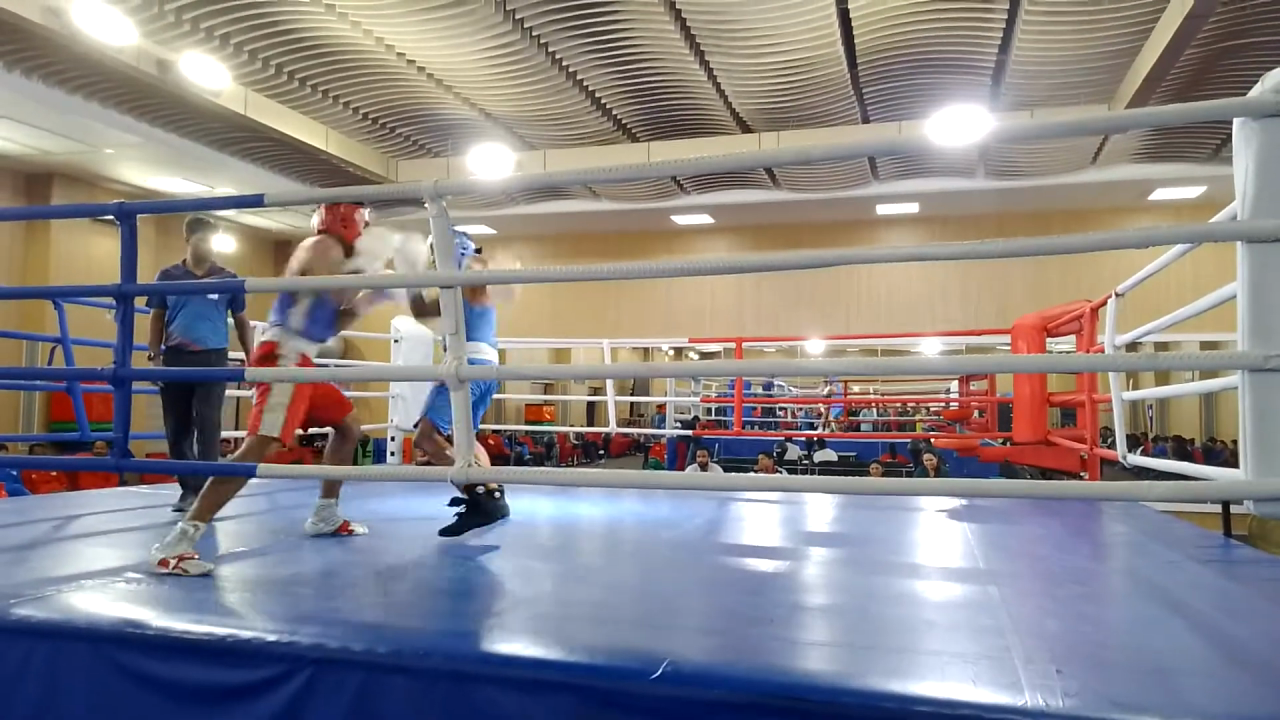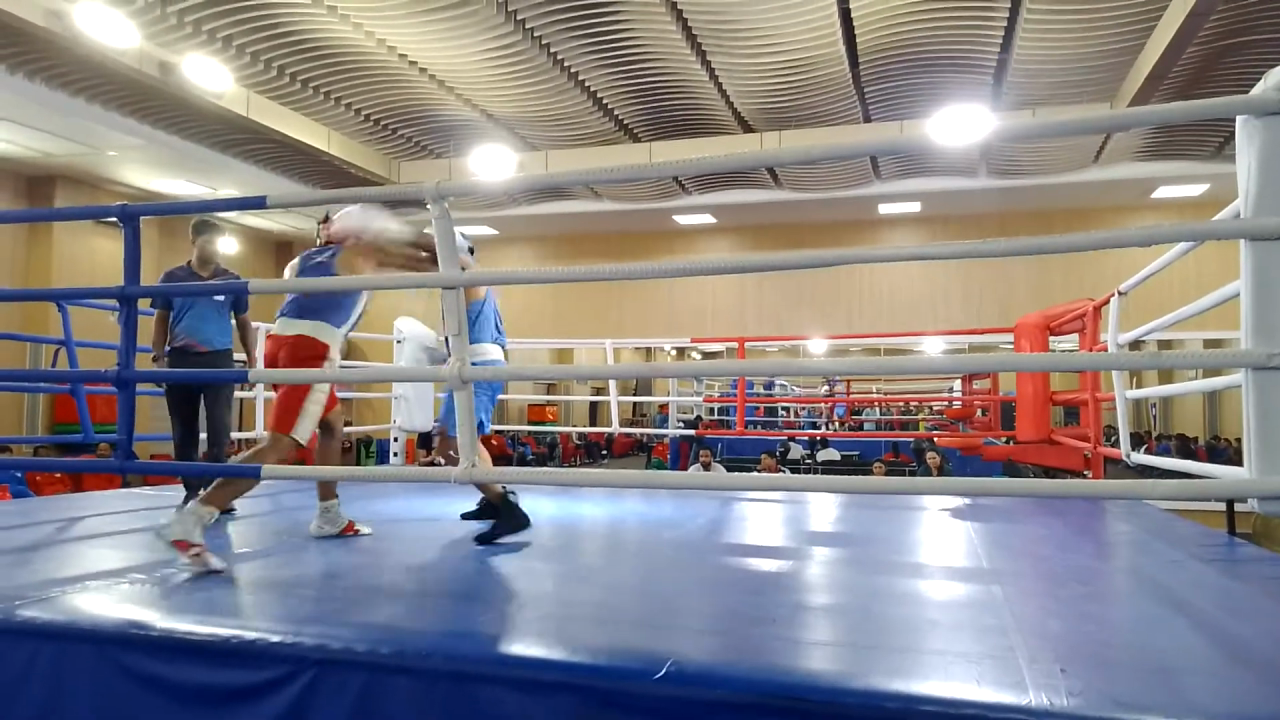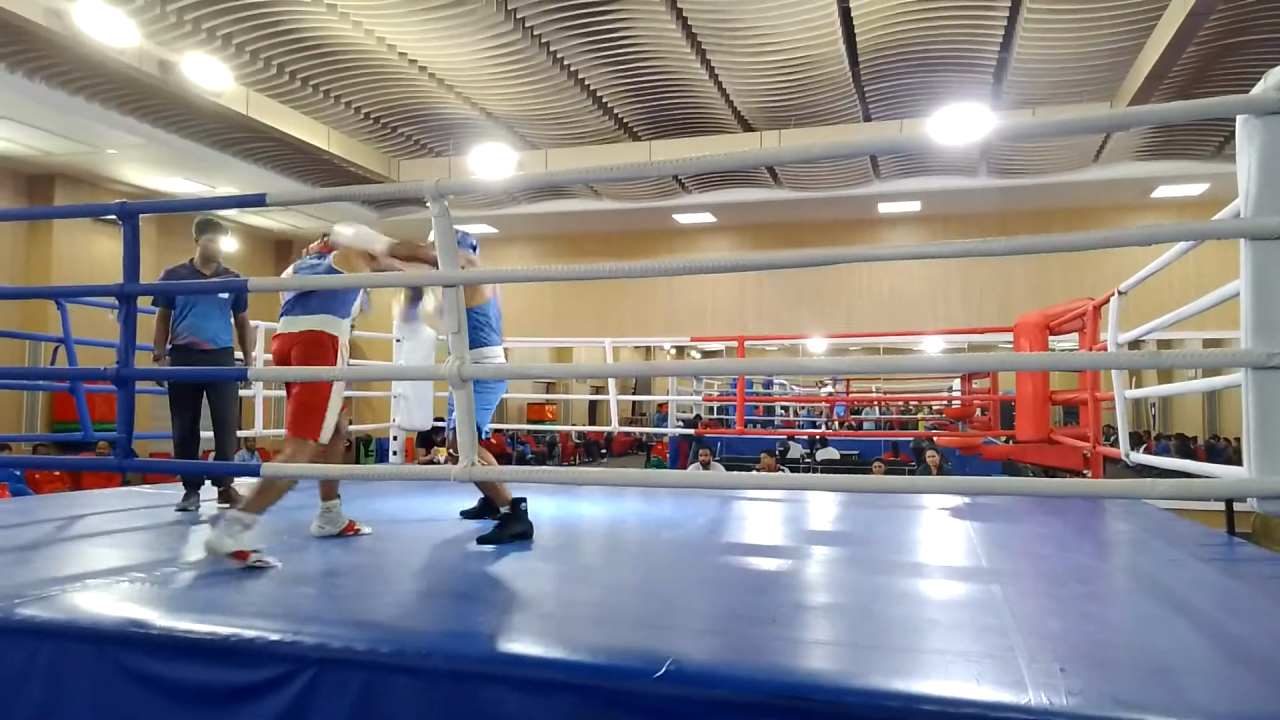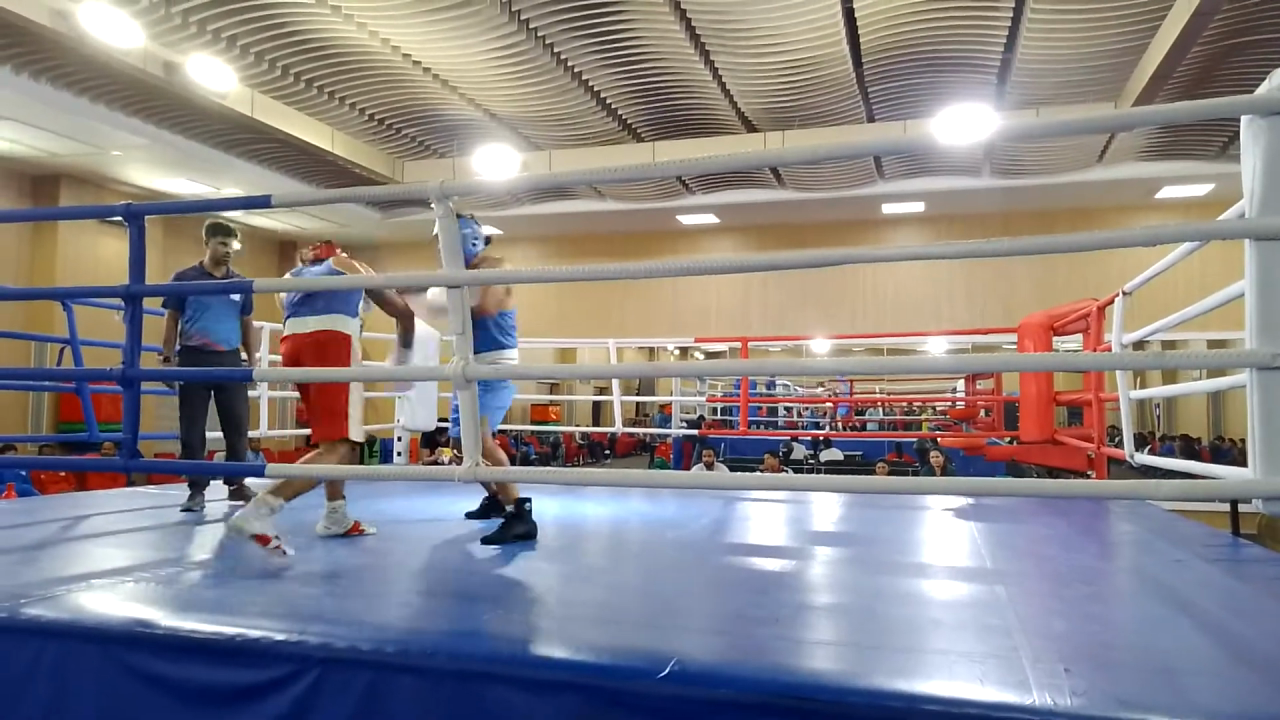
dt=0.1s
person 1, frame 1
left shoulder: (334, 256)
right shoulder: (323, 248)
left elbow: (341, 316)
right elbow: (338, 298)
left wrist: (376, 294)
right wrist: (367, 265)
left hip: (300, 358)
right hip: (285, 354)
left knee: (348, 425)
right knee: (261, 445)
left ankle: (326, 515)
right ankle: (180, 540)
person 1, frame 2
left shoulder: (298, 263)
right shoulder: (358, 249)
right elbow: (423, 262)
left hip: (281, 340)
right hip: (315, 347)
left knee: (332, 425)
right knee: (281, 444)
left ankle: (329, 518)
right ankle: (190, 523)
person 1, frame 3
left shoulder: (293, 271)
right shoulder: (351, 255)
left hip: (285, 338)
right hip: (322, 339)
left knee: (335, 427)
right knee: (307, 447)
left ankle: (330, 516)
right ankle: (233, 525)
person 1, frame 4
left shoulder: (289, 280)
right shoulder: (348, 264)
right elbow: (401, 311)
right wrist: (403, 352)
left hip: (294, 340)
right hip: (335, 340)
left knee: (342, 431)
right knee: (338, 445)
left ankle: (335, 516)
right ankle: (259, 511)
person 2, frame 1
left shoulder: (475, 267)
right shoulder: (456, 288)
right elbow: (421, 313)
left hip: (471, 363)
right hip: (482, 365)
left knee: (426, 435)
right knee: (466, 438)
left ankle: (478, 497)
right ankle: (492, 495)
person 2, frame 2
left shoulder: (463, 267)
right shoulder: (470, 284)
left hip: (476, 365)
right hip: (488, 364)
left knee: (447, 445)
left ankle: (506, 509)
right ankle: (495, 500)
person 2, frame 3
left shoulder: (465, 261)
left elbow: (425, 254)
left wrist: (377, 243)
left hip: (482, 366)
right hip: (479, 365)
right knee: (460, 440)
left ankle: (514, 516)
right ankle: (493, 499)
person 2, frame 4
left shoulder: (493, 267)
left elbow: (485, 309)
left hip: (495, 369)
left knee: (478, 439)
right knee: (460, 440)
left ankle: (518, 516)
right ankle: (495, 499)
person 3, frame 1
left shoulder: (228, 279)
right shoulder: (167, 276)
left elbow: (242, 322)
right elbow: (157, 319)
left wrist: (250, 359)
right wrist: (154, 356)
left hip: (213, 359)
right hip: (176, 359)
left knee: (208, 427)
right knee: (177, 430)
left ankle: (204, 491)
right ankle: (188, 490)
person 3, frame 2
left shoulder: (232, 281)
right shoulder: (172, 278)
left elbow: (243, 323)
right elbow: (161, 320)
left wrist: (251, 361)
right wrist: (158, 357)
left hip: (219, 360)
right hip: (181, 360)
left knee: (219, 427)
right knee: (183, 431)
right ankle: (192, 491)
person 3, frame 3
left shoulder: (233, 279)
right shoulder: (174, 276)
left elbow: (242, 321)
right elbow: (162, 319)
left wrist: (249, 358)
right wrist: (159, 356)
left hip: (222, 359)
right hip: (184, 358)
left knee: (226, 424)
right knee: (185, 428)
left ankle: (224, 485)
right ankle: (191, 489)
person 3, frame 4
left shoulder: (240, 284)
right shoulder: (184, 279)
left elbow: (246, 324)
right elbow: (172, 321)
left wrist: (252, 360)
right wrist: (168, 358)
left hip: (230, 360)
right hip: (193, 360)
left knee: (237, 425)
right knee: (192, 429)
left ankle: (236, 483)
right ankle: (197, 490)
